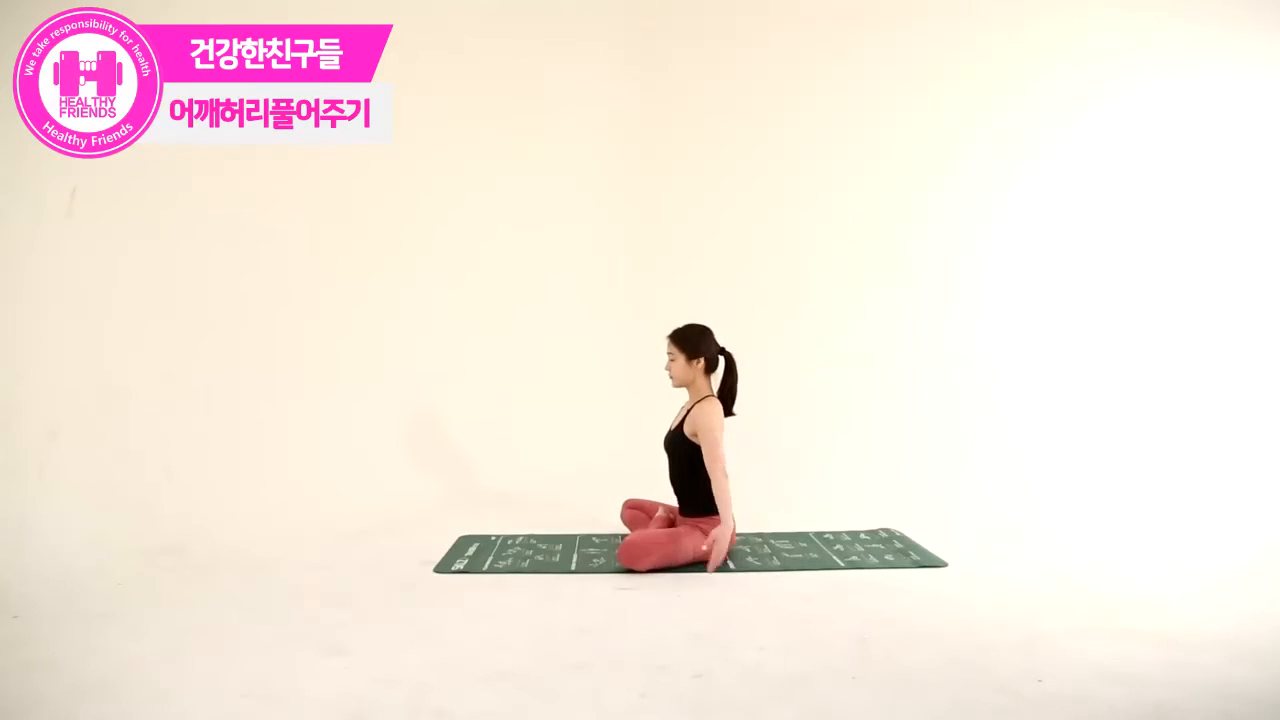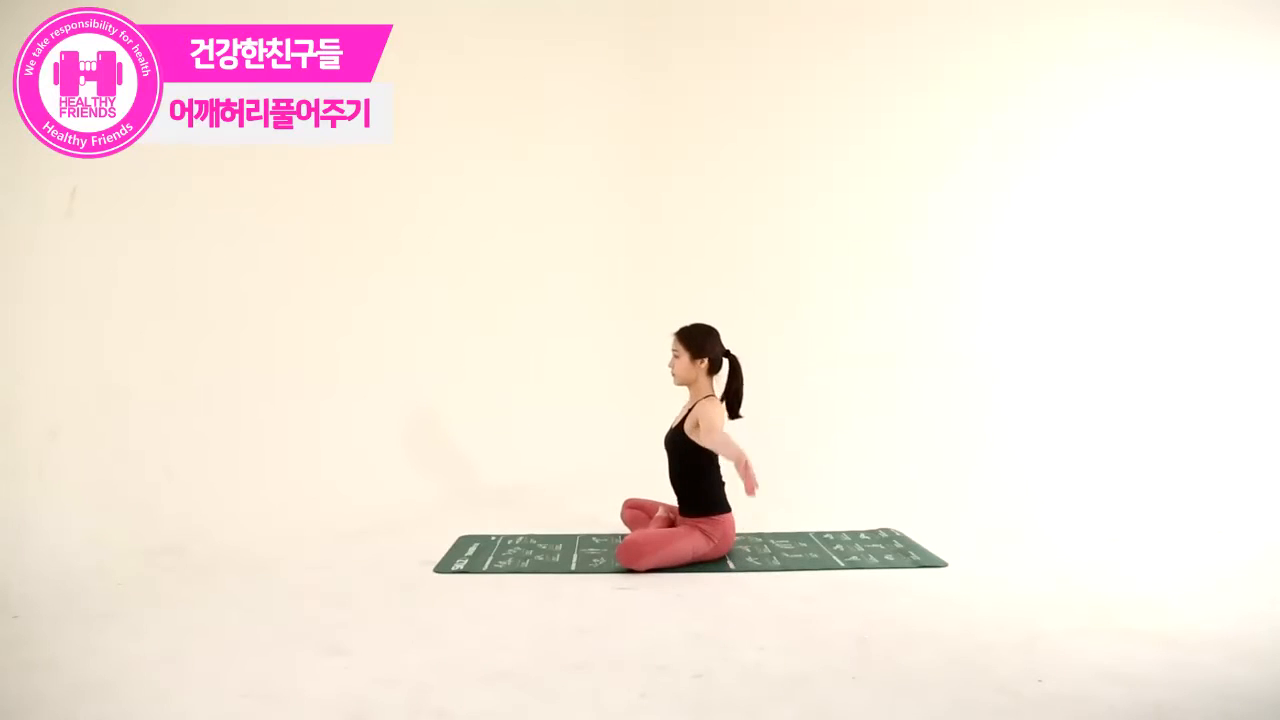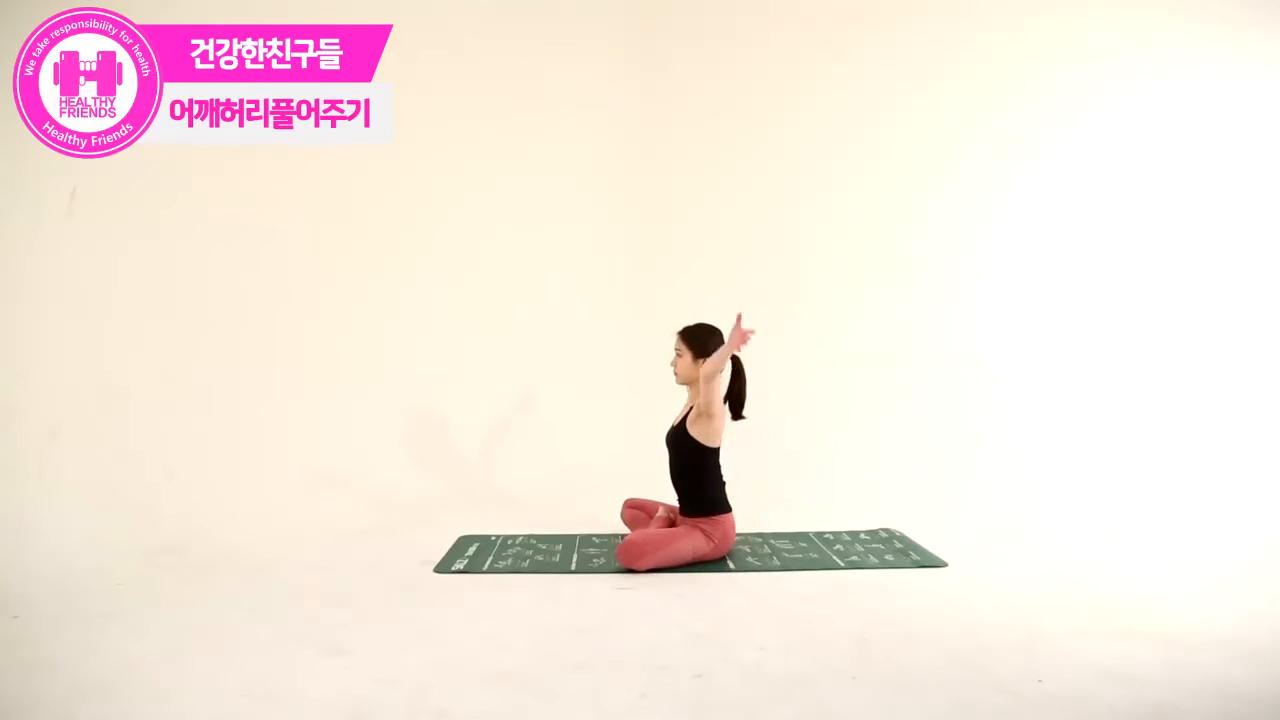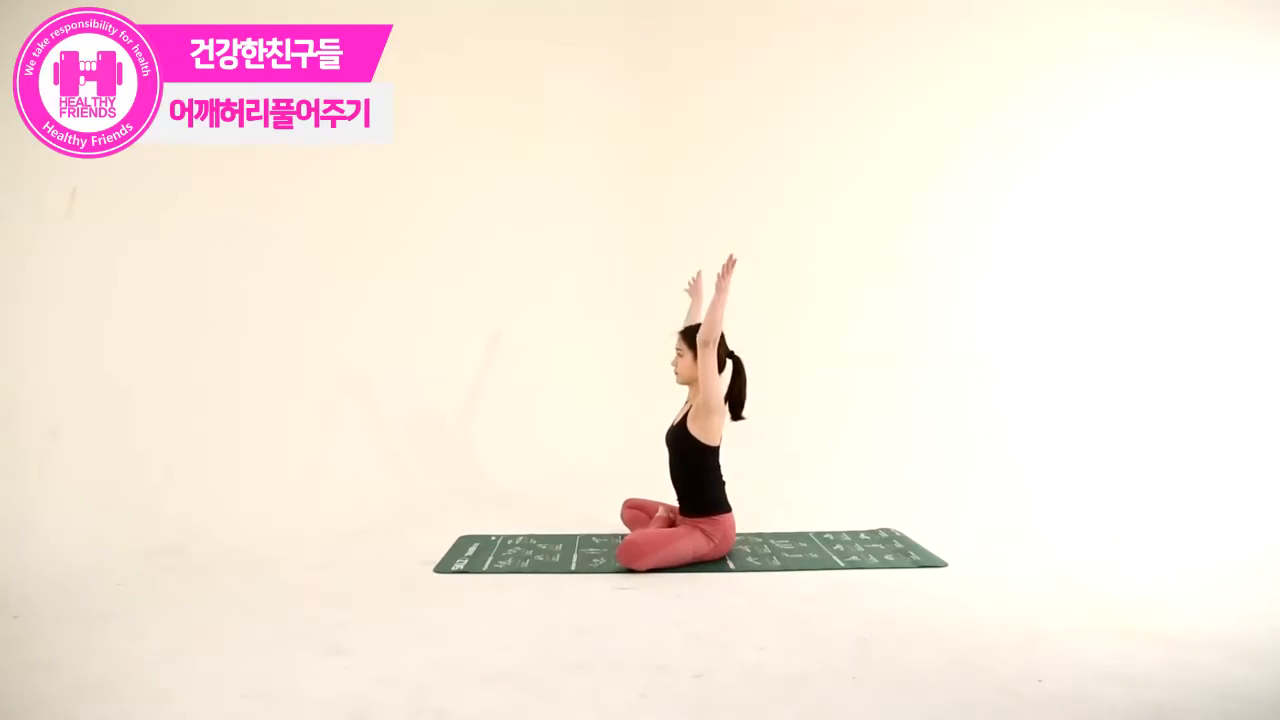
dt=0.2s
person 1, frame 1
left shoulder: (706, 411)
right shoulder: (693, 406)
left elbow: (718, 472)
left wrist: (725, 523)
left hip: (706, 526)
right hip: (690, 517)
left knee: (629, 553)
right knee: (630, 508)
person 1, frame 2
left shoulder: (708, 409)
right shoulder: (695, 404)
left elbow: (715, 437)
left wrist: (738, 457)
left hip: (710, 528)
right hip: (691, 516)
left knee: (629, 552)
right knee: (631, 508)
person 1, frame 3
left shoulder: (710, 407)
right shoulder: (697, 402)
left elbow: (709, 374)
right elbow: (703, 375)
left wrist: (728, 346)
left hip: (711, 528)
right hip: (691, 517)
left knee: (629, 553)
right knee: (631, 508)
person 1, frame 4
left shoulder: (710, 407)
right shoulder: (695, 401)
left elbow: (706, 342)
right elbow: (698, 341)
left wrist: (721, 292)
right wrist: (695, 301)
left hip: (711, 529)
right hip: (691, 517)
left knee: (629, 553)
right knee: (630, 508)
